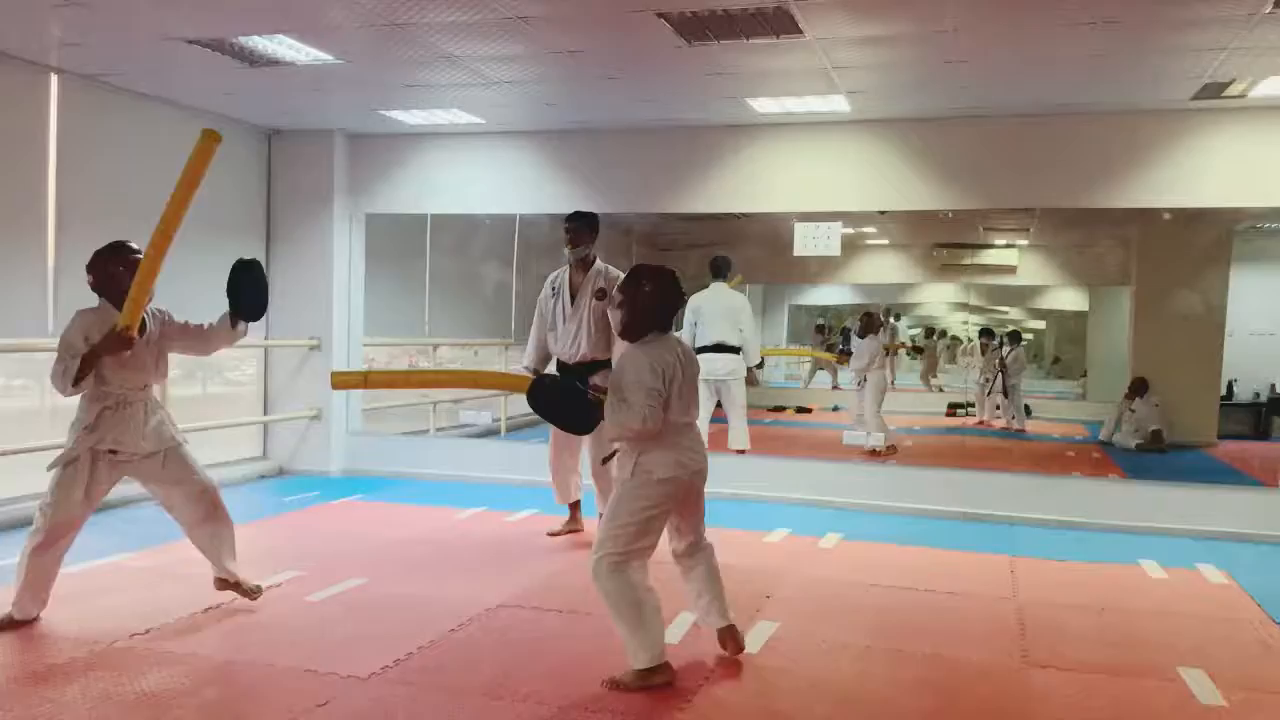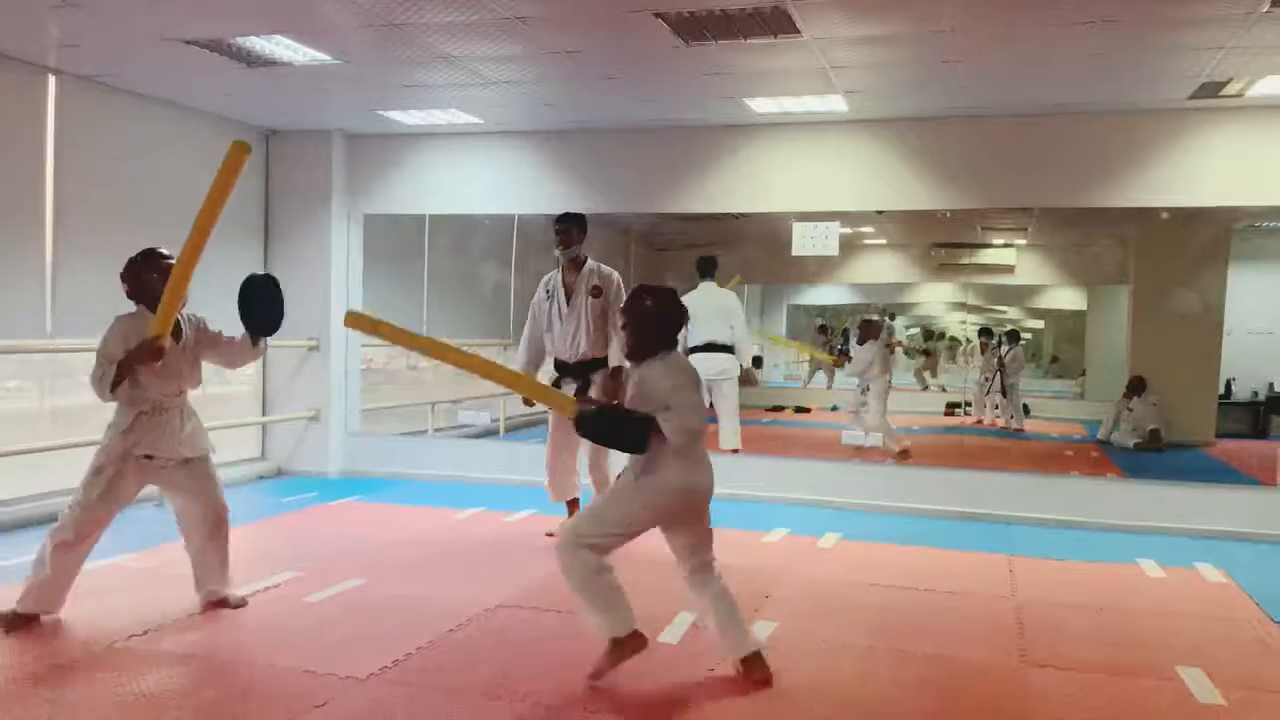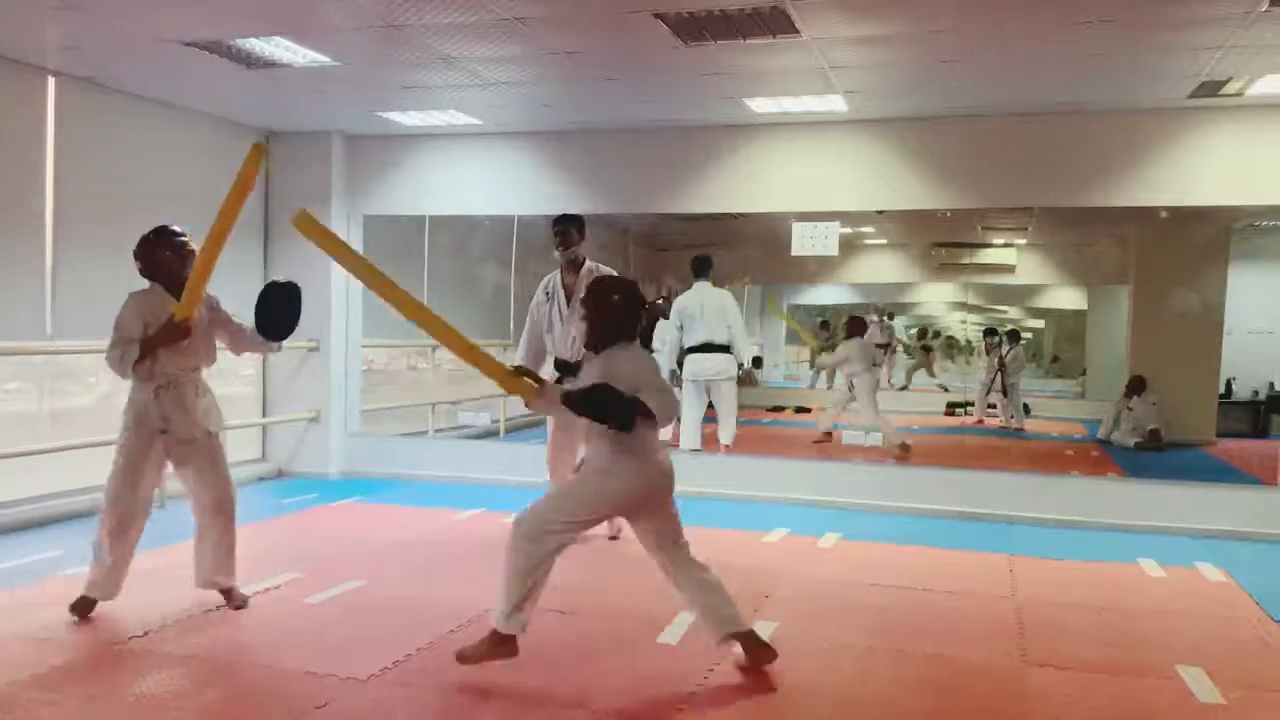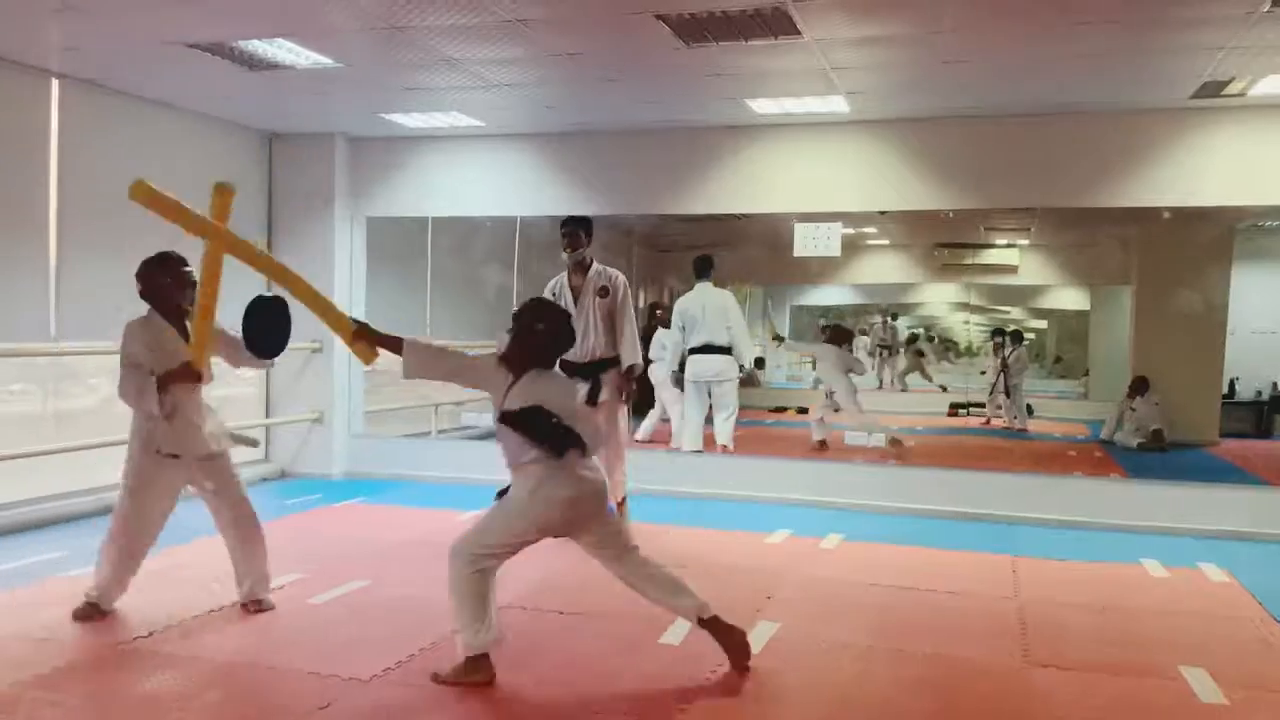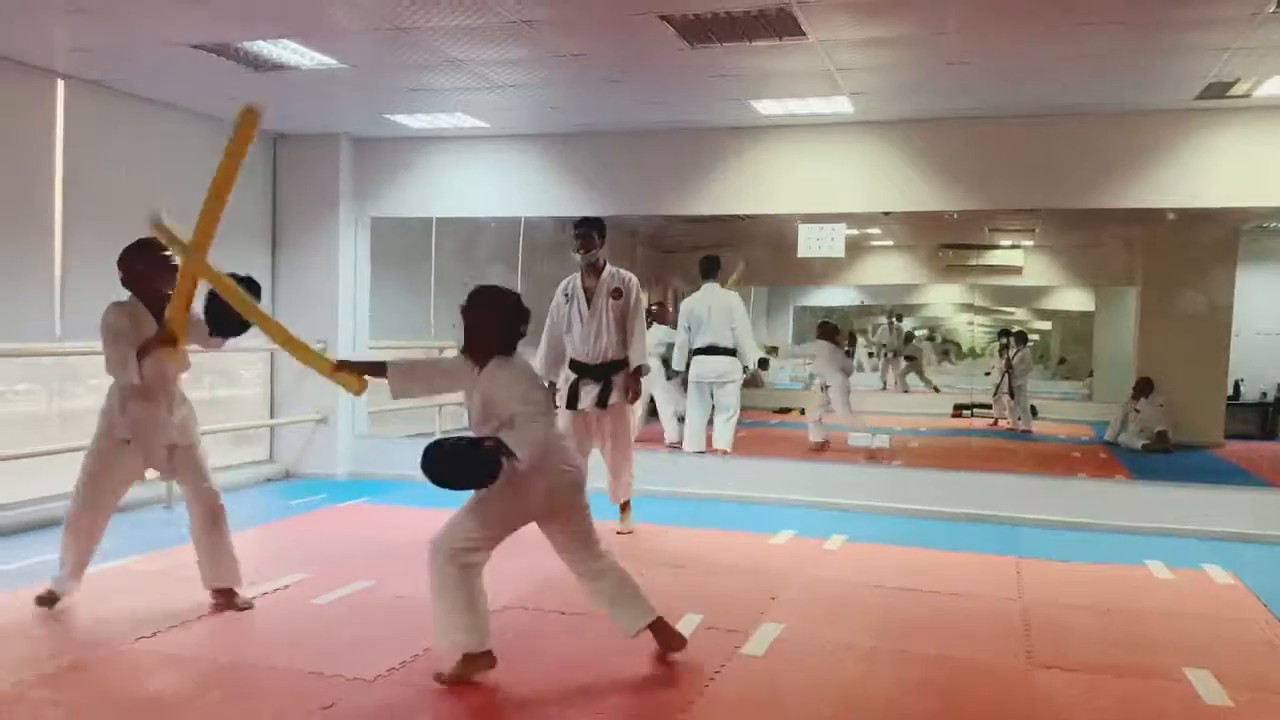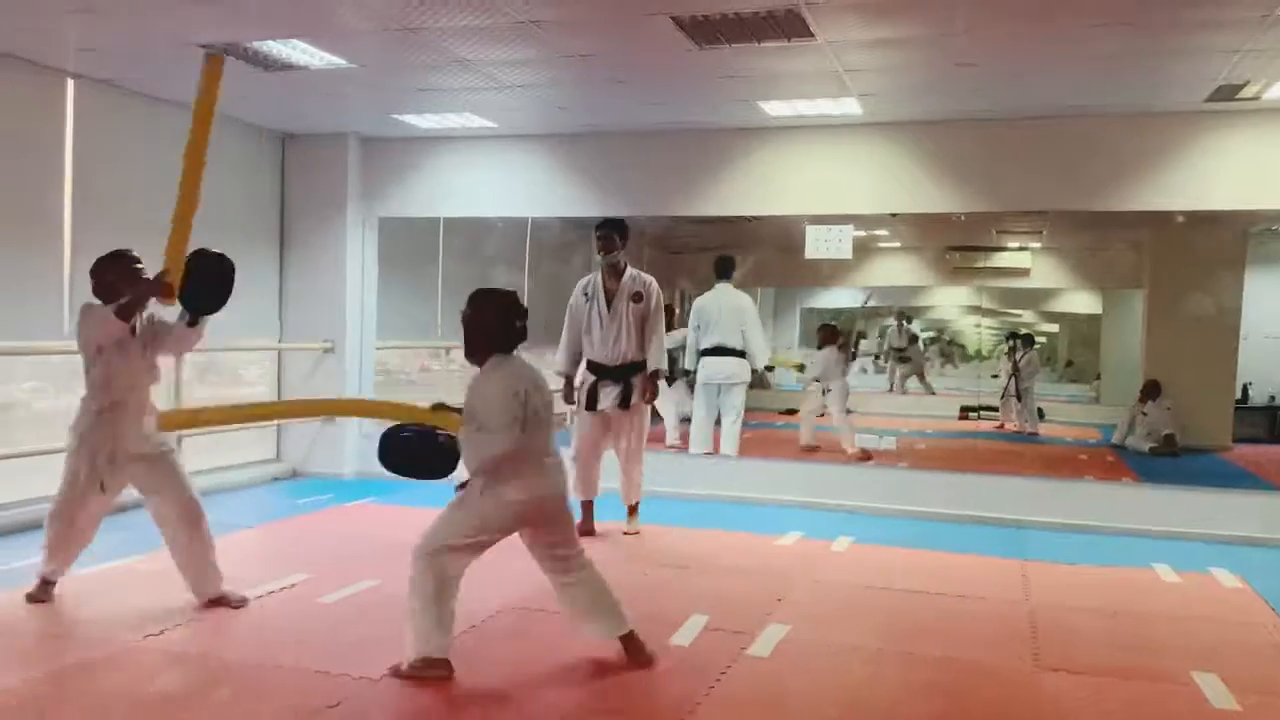
dt=0.1s
person 1, frame 1
left shoulder: (642, 358)
right shoulder: (679, 350)
left elbow: (636, 421)
left hip: (654, 471)
right hip: (690, 463)
left knee: (614, 568)
right knee: (692, 548)
left ankle: (653, 665)
right ankle: (726, 628)
person 1, frame 2
left shoulder: (659, 372)
right shoulder: (675, 368)
left elbow: (689, 423)
left wrist: (649, 428)
left hip: (659, 481)
right hip: (692, 481)
left knee: (575, 544)
right knee: (702, 571)
left ankle: (623, 635)
right ankle: (750, 659)
person 1, frame 3
left shoulder: (627, 361)
right shoulder: (607, 360)
left elbow: (665, 405)
right elbow: (571, 406)
left wrist: (632, 411)
right wrist: (536, 391)
left hip: (618, 473)
right hip: (653, 473)
left knee: (532, 532)
right knee: (677, 560)
left ankle: (504, 635)
right ankle: (748, 641)
person 1, frame 4
left shoulder: (544, 388)
right shoulder: (508, 374)
left elbow: (591, 433)
right elbow: (453, 362)
left wrist: (563, 437)
right wrist: (382, 340)
left hip: (551, 492)
right hip: (586, 490)
left knee: (469, 556)
right knee: (630, 562)
left ankle: (476, 660)
right ankle: (715, 626)
person 1, frame 5
left shoulder: (506, 378)
right shoulder: (487, 368)
left elbow: (539, 428)
right elbow: (437, 371)
left wrist: (500, 449)
right wrist: (369, 368)
left hip: (526, 481)
right hip: (563, 474)
left knee: (451, 553)
right knee: (589, 557)
left ankle: (475, 651)
right ankle: (658, 630)
person 1, frame 6
left shoulder: (494, 381)
right shoulder: (523, 372)
left elbow: (496, 442)
right wrist: (457, 417)
left hip: (506, 492)
right hip: (548, 487)
left knee: (432, 555)
right knee: (570, 566)
left ankle: (433, 657)
right ankle: (631, 644)
person 2, frame 1
left shoulder: (157, 321)
right shoulder: (88, 323)
left elbow: (205, 341)
right elbow: (63, 381)
left wrist: (238, 317)
right wrist: (96, 352)
left hip: (151, 427)
right hip: (102, 431)
left knee: (202, 498)
right knee: (58, 517)
left ankle: (227, 572)
person 2, frame 2
left shoulder: (194, 327)
right shoulder: (127, 328)
left elbow: (233, 354)
right elbow: (103, 387)
left wrist: (256, 335)
right wrist: (135, 360)
left hip: (180, 434)
right hip: (134, 436)
left knee: (211, 515)
right knee: (83, 518)
left ankle: (214, 590)
right ankle: (33, 605)
person 2, frame 3
left shoulder: (205, 304)
right shoulder: (139, 304)
left elbow: (243, 340)
right elbow: (119, 360)
right wrist: (157, 341)
left hip: (196, 409)
right hip: (153, 410)
left knee: (217, 498)
right knee: (126, 501)
left ankle: (219, 578)
right ankle: (98, 588)
person 2, frame 4
right shoulder: (140, 332)
left elbow: (242, 354)
right elbow: (132, 393)
right wrist: (172, 378)
left hip: (200, 432)
right hip: (157, 436)
left knee: (239, 515)
right knee: (134, 521)
left ankle: (253, 590)
right ankle: (100, 597)
person 2, frame 5
right shoulder: (118, 314)
left elbow: (211, 337)
right elbow: (118, 365)
right wrist: (155, 342)
left hip: (171, 419)
right hip: (127, 419)
left knee: (205, 501)
right knee: (90, 503)
left ankle: (223, 585)
right ankle: (62, 584)
person 2, frame 6
left shoulder: (150, 324)
right shoulder: (92, 317)
left elbow: (182, 340)
right elbow: (104, 330)
right wrist: (144, 295)
left hip: (144, 431)
right hip: (100, 434)
left knee: (183, 510)
right knee: (70, 516)
left ankle: (211, 589)
right ankle: (49, 575)
person 3, frame 1
left shoulder: (613, 280)
right shoulder: (554, 281)
right elbow: (542, 329)
right wrist: (534, 374)
left hip: (598, 379)
right hip: (565, 378)
left knee: (600, 456)
right knee: (561, 453)
right ankle: (574, 517)
person 3, frame 2
left shoulder: (606, 278)
right shoulder: (548, 283)
left elbow: (618, 329)
right elbow: (534, 332)
left wrist: (615, 374)
right wrist: (526, 378)
left hip: (596, 377)
right hip: (563, 378)
left knee: (600, 454)
right knee: (559, 452)
right ankle: (572, 515)
person 3, frame 3
left shoulder: (605, 278)
right shoulder: (547, 284)
right elbow: (535, 332)
right wrist: (527, 376)
right hip: (563, 376)
right knee: (560, 452)
left ankle: (611, 514)
person 3, frame 4
left shoulder: (613, 280)
right shoulder: (555, 287)
left elbow: (626, 328)
left wrist: (630, 374)
left hip: (606, 377)
right hip: (570, 378)
left knee: (611, 448)
left ankle: (621, 510)
person 3, frame 5
left shoulder: (625, 282)
right shoulder: (566, 288)
left elbow: (636, 330)
right elbow: (553, 336)
left wrist: (636, 374)
right wrist: (548, 380)
left hip: (614, 379)
right hip: (577, 379)
left knee: (618, 451)
left ankle: (624, 512)
person 3, frame 6
left shoulder: (645, 285)
right shoulder: (585, 287)
left elbow: (654, 334)
right elbow: (572, 334)
left wrist: (653, 377)
right wrist: (567, 379)
left hip: (631, 380)
right hip: (595, 380)
left knee: (631, 453)
right knee: (584, 451)
left ankle: (632, 515)
right ankle: (586, 519)
person 4, frame 1
left shoulder: (696, 300)
right shoulder: (739, 299)
left elbow: (687, 335)
right elbow: (748, 334)
right wrist: (750, 362)
left hip: (705, 360)
right hip: (731, 360)
left knee: (700, 412)
right knee: (736, 411)
right ankle: (739, 450)
person 4, frame 2
left shoulder: (686, 300)
right shoulder: (730, 297)
left elbow: (679, 336)
right elbow: (740, 332)
right wrist: (742, 361)
left hip: (697, 360)
right hip: (724, 359)
right knee: (728, 410)
right ankle: (732, 449)
person 4, frame 3
left shoulder: (681, 301)
right shoulder: (725, 297)
left elbow: (675, 337)
right elbow: (737, 330)
right wrist: (741, 359)
left hip: (694, 361)
right hip: (722, 359)
left knee: (691, 412)
right knee: (726, 408)
left ankle: (689, 452)
right ankle: (725, 445)
person 4, frame 4
left shoulder: (683, 302)
right shoulder: (726, 297)
left elbow: (676, 338)
right elbow: (738, 331)
right wrist: (742, 361)
left hip: (696, 362)
right hip: (722, 360)
left knee: (693, 413)
right knee: (727, 410)
left ankle: (691, 453)
right ankle: (722, 445)
person 4, frame 5
left shoulder: (688, 302)
right shoulder: (732, 298)
left elbow: (682, 339)
right elbow: (742, 333)
left wrist: (680, 368)
right wrist: (747, 361)
left hip: (700, 363)
right hip: (726, 362)
left knee: (696, 414)
right knee: (727, 412)
left ankle: (694, 454)
right ankle: (720, 451)
person 4, frame 6
left shoulder: (700, 302)
right shoulder: (744, 300)
left elbow: (692, 338)
right elbow: (753, 335)
left wrist: (691, 367)
right wrist: (756, 365)
left hip: (708, 364)
right hip: (735, 364)
left knee: (702, 415)
right knee: (732, 415)
left ankle: (700, 455)
right ankle: (727, 457)
